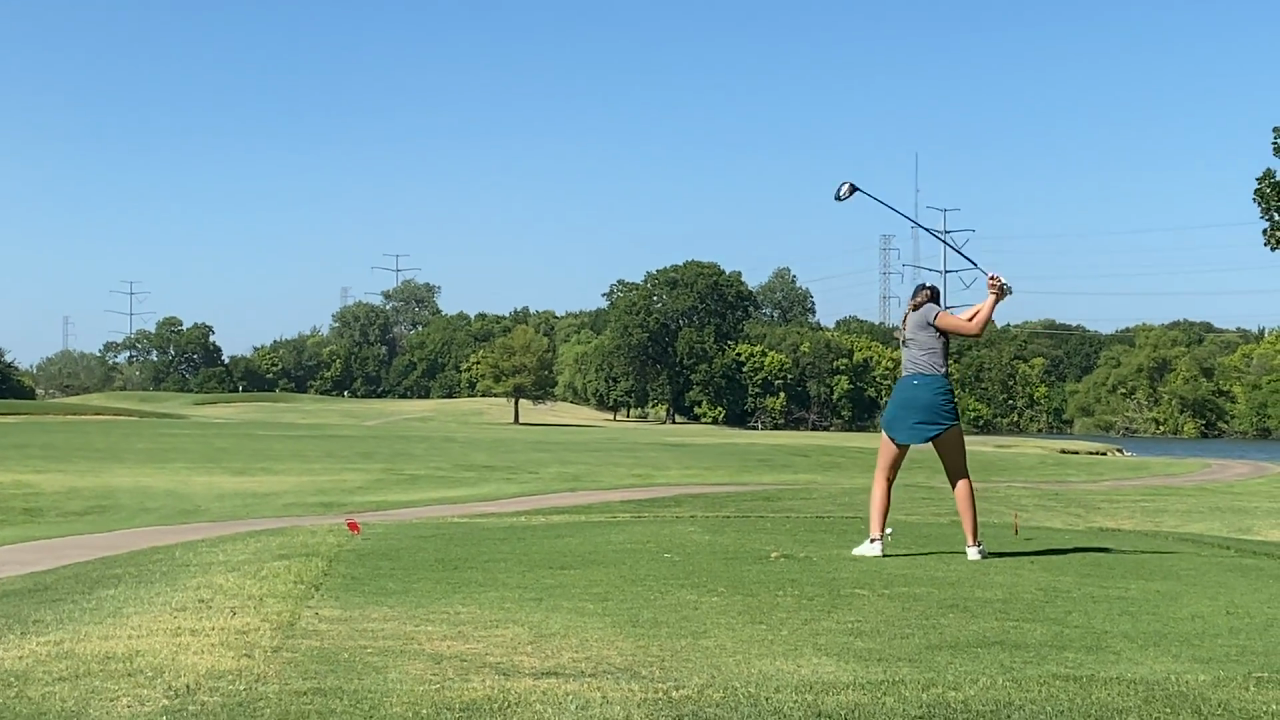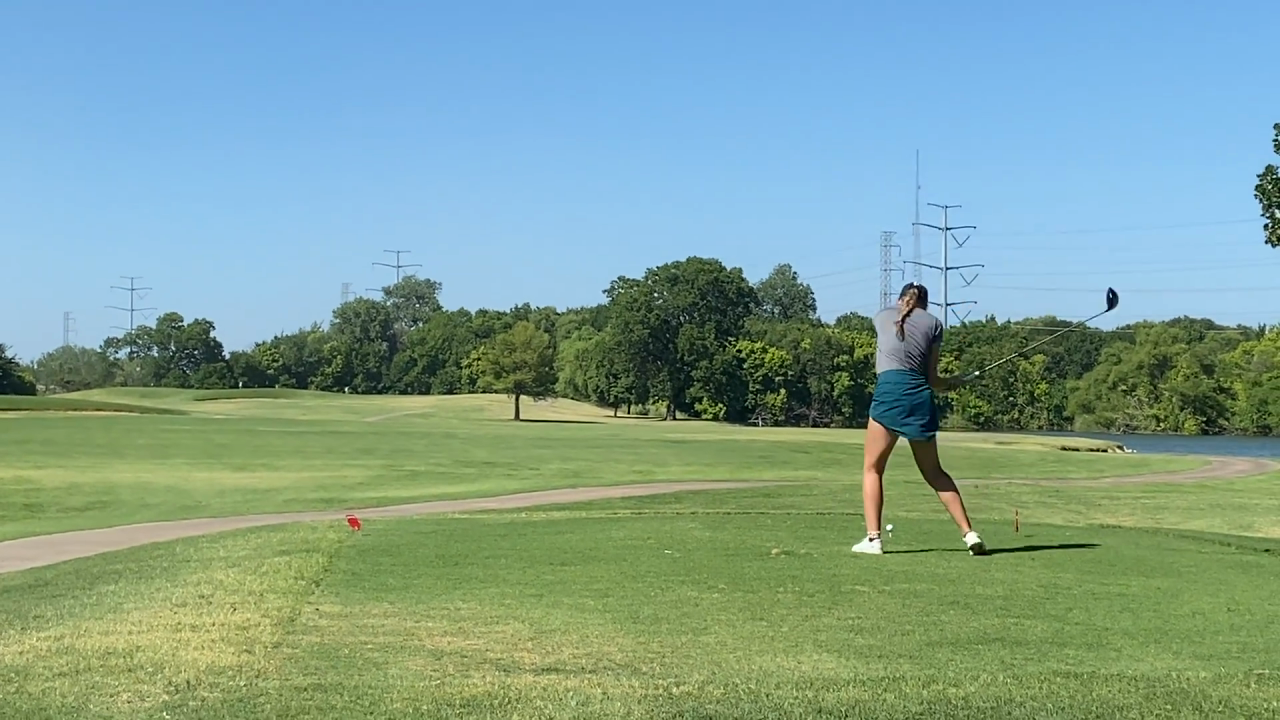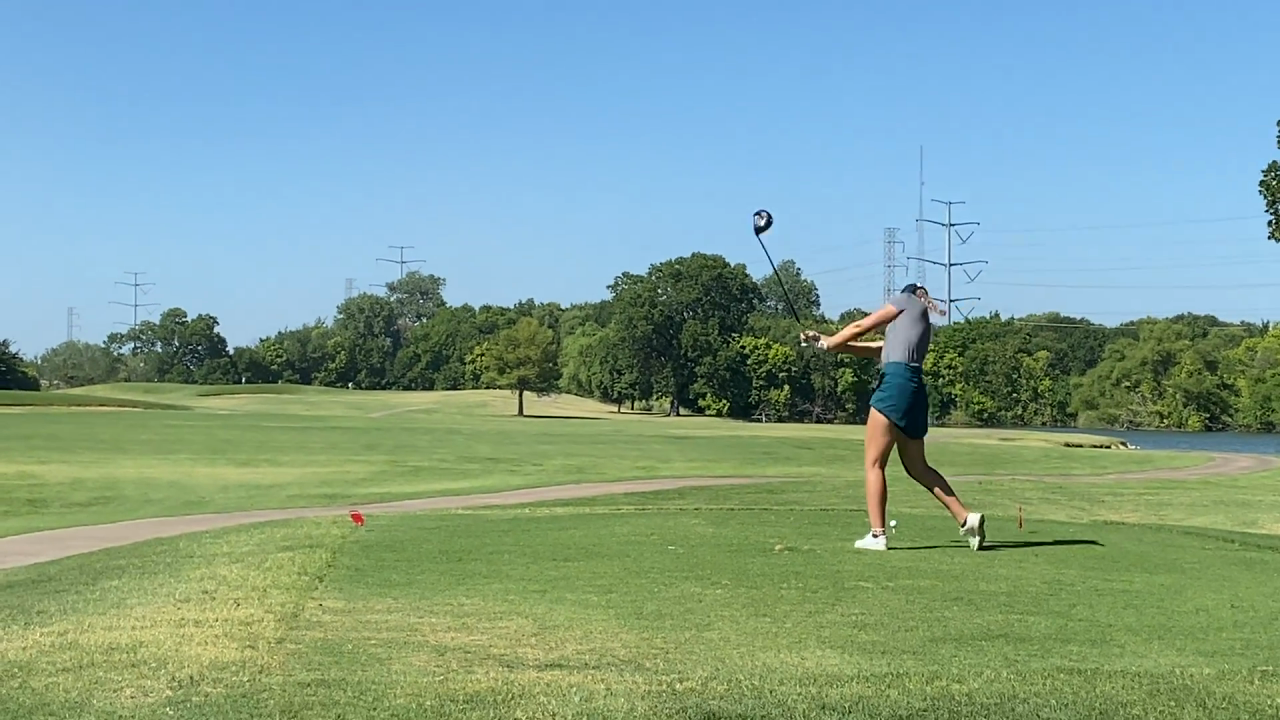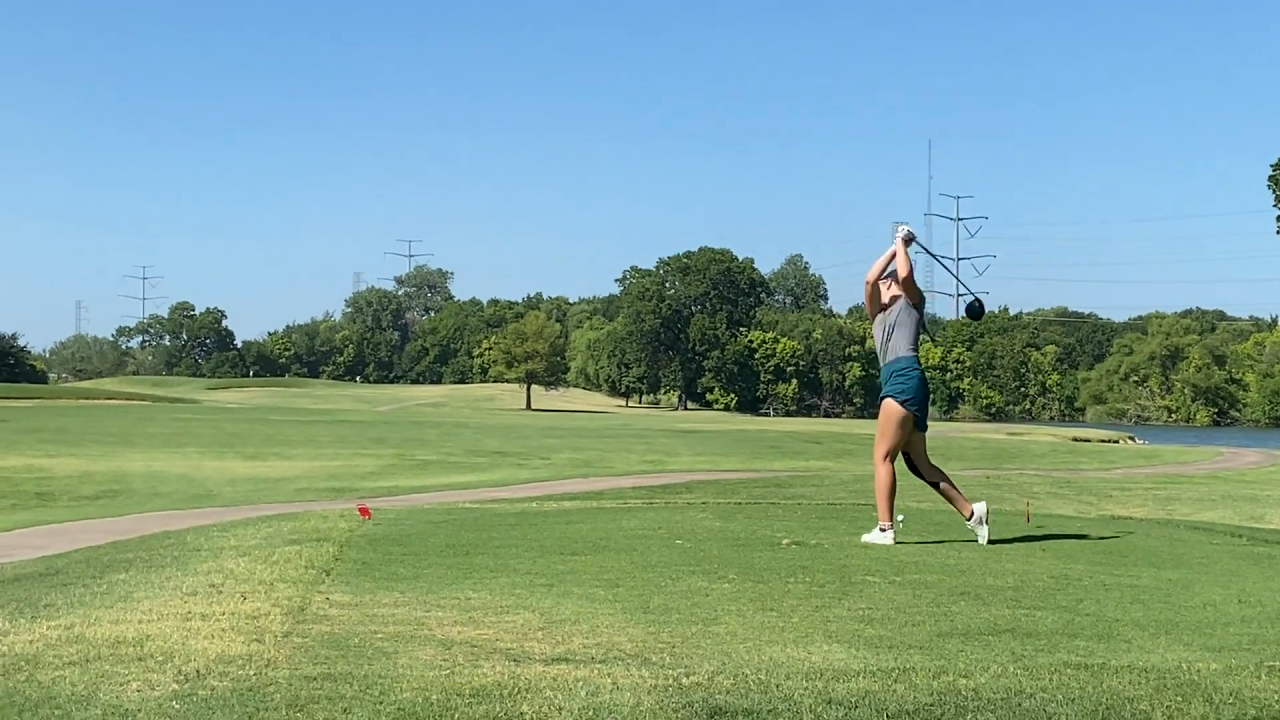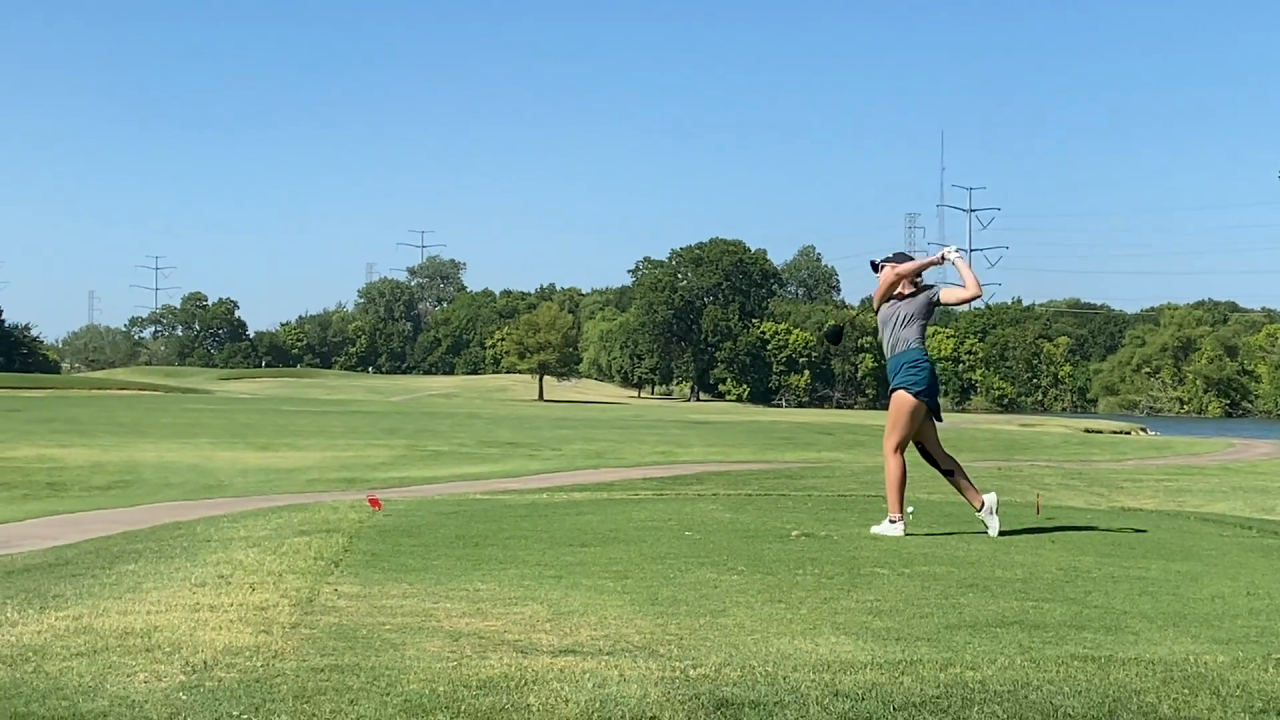
dt=0.2s
person 1, frame 1
left shoulder: (906, 324)
right shoulder: (929, 311)
left elbow: (956, 323)
right elbow: (968, 327)
left wrist: (991, 298)
right wrist: (993, 296)
left hip: (903, 396)
right hip: (937, 395)
left knee: (884, 475)
right knee: (959, 476)
left ankle: (875, 540)
right ankle: (973, 544)
person 1, frame 2
left shoulder: (883, 316)
right shoulder: (933, 322)
right elbow: (931, 376)
right wrist: (949, 383)
left hip: (890, 392)
right hip: (921, 395)
left knee: (872, 469)
right knee: (932, 471)
left ankle: (873, 537)
right ankle: (969, 534)
person 1, frame 3
left shoulder: (908, 301)
right shoulder: (921, 324)
left elbow: (864, 325)
right elbow: (874, 346)
left wrist: (830, 342)
right wrist: (828, 340)
left hip: (898, 384)
right hip: (914, 387)
left knee: (872, 464)
right knee: (918, 466)
left ankle: (877, 535)
right ankle: (966, 517)
person 1, frame 4
left shoulder: (910, 300)
right shoulder: (877, 314)
left elbow: (902, 275)
right elbow: (870, 281)
left wrist: (900, 245)
right wrist: (895, 246)
left hip: (904, 380)
right hip: (895, 383)
left knee: (882, 456)
right knee: (918, 464)
left ankle: (885, 528)
right ankle: (972, 513)
person 1, frame 5
left shoulder: (928, 293)
right shoulder: (881, 299)
left elbow: (974, 292)
right elbow: (900, 273)
left wrist: (956, 259)
right wrist: (935, 259)
left hip: (914, 370)
right hip: (899, 375)
left knee: (892, 447)
right knee: (932, 451)
left ankle: (894, 520)
right ankle: (982, 504)
